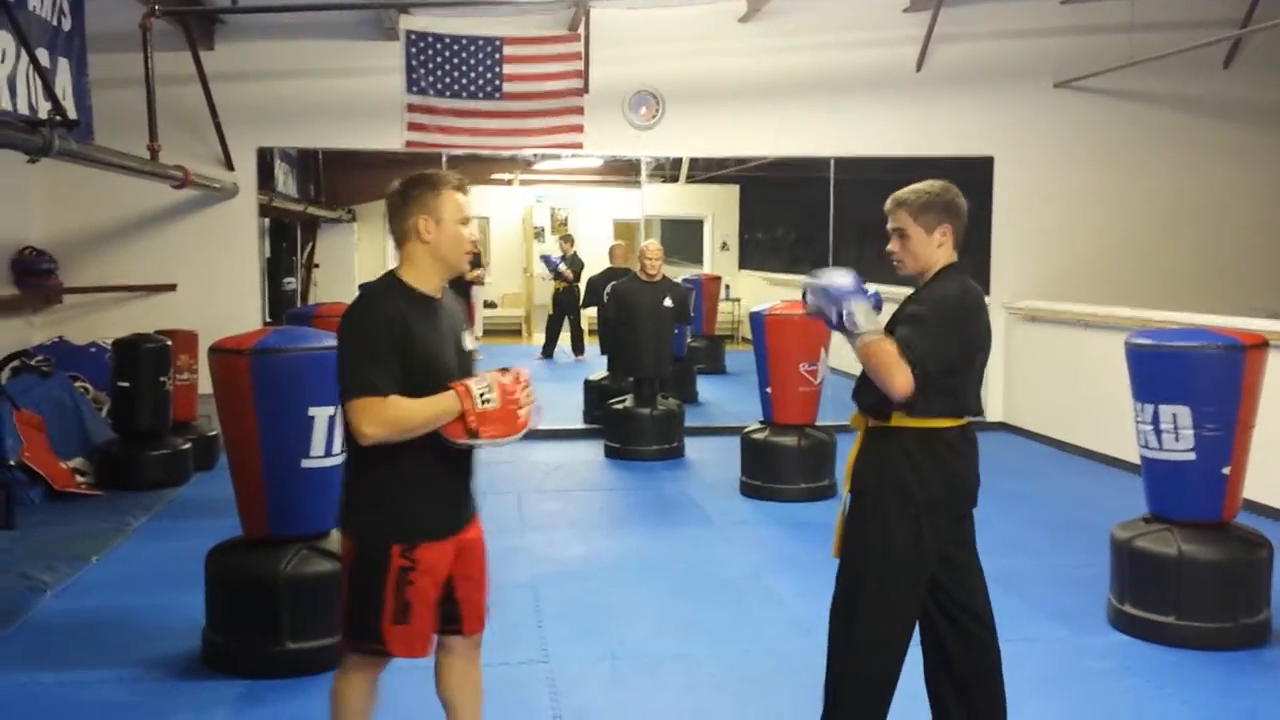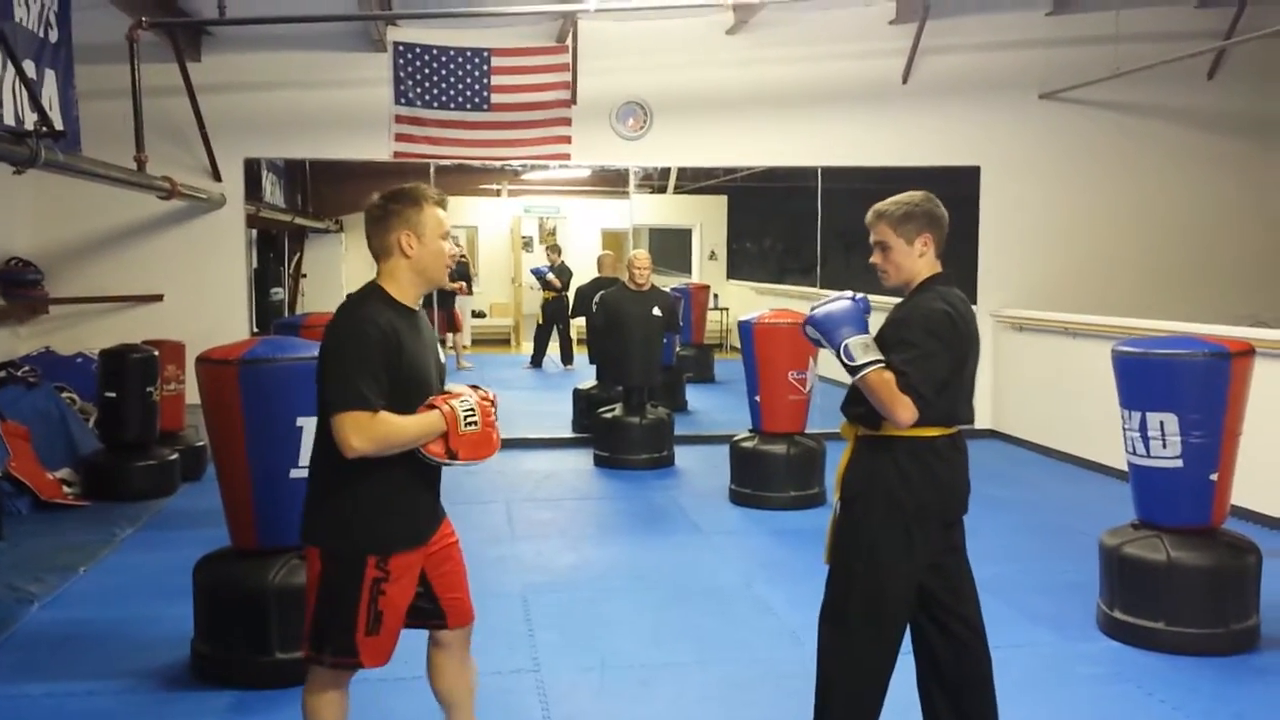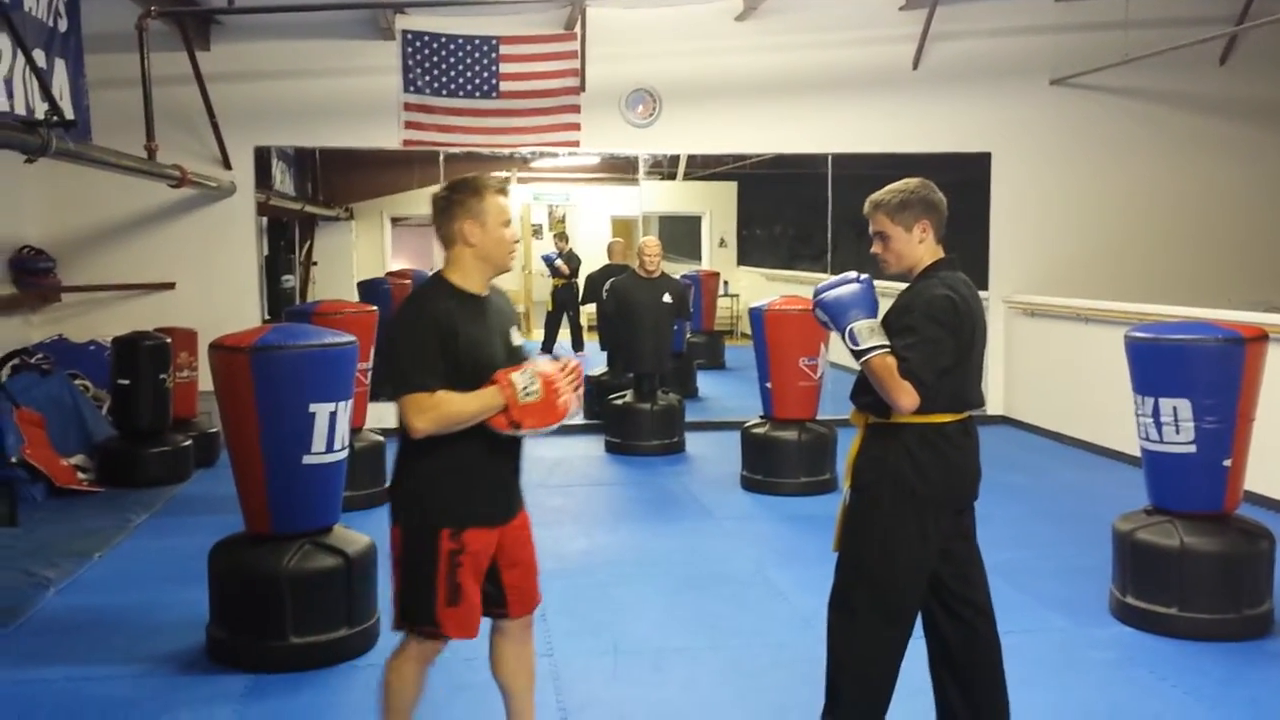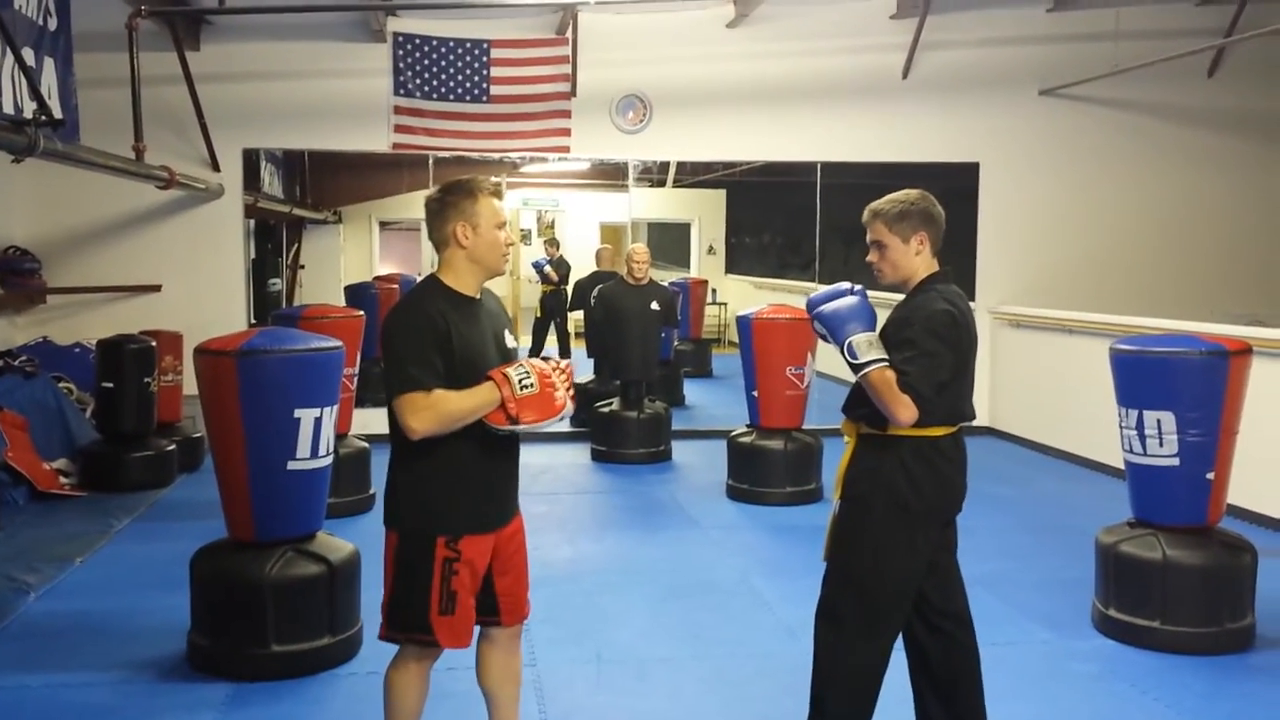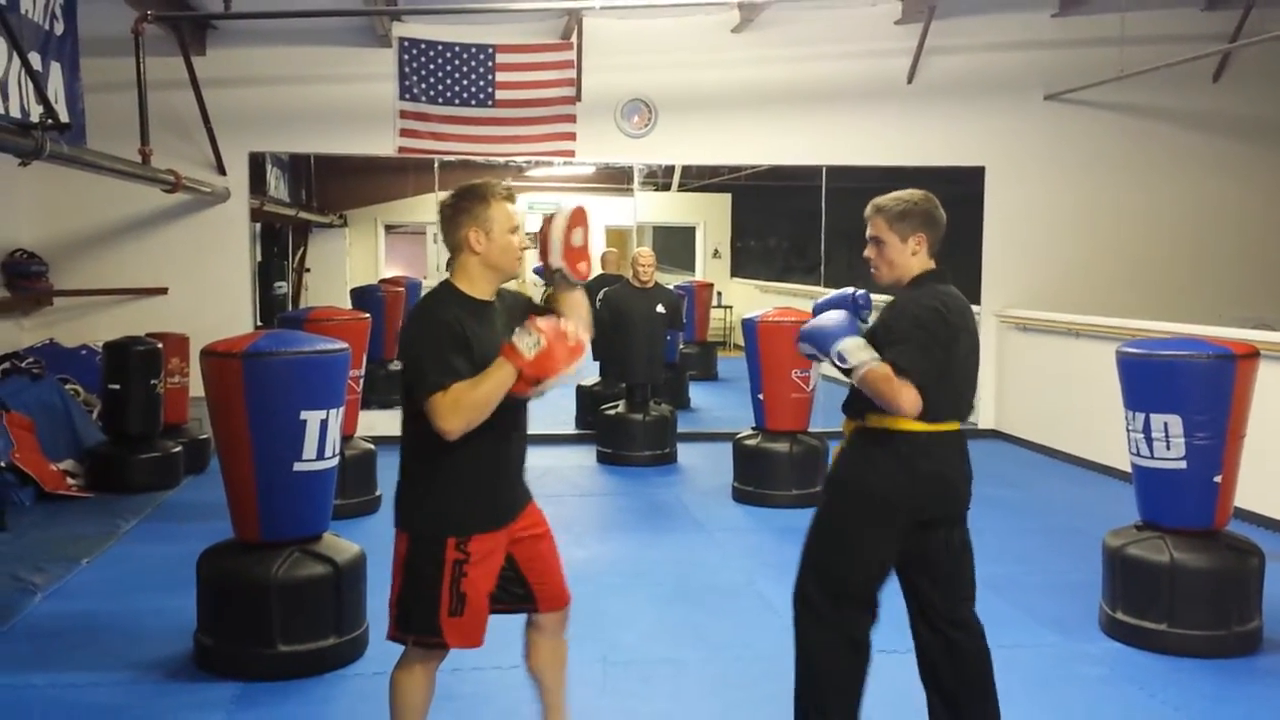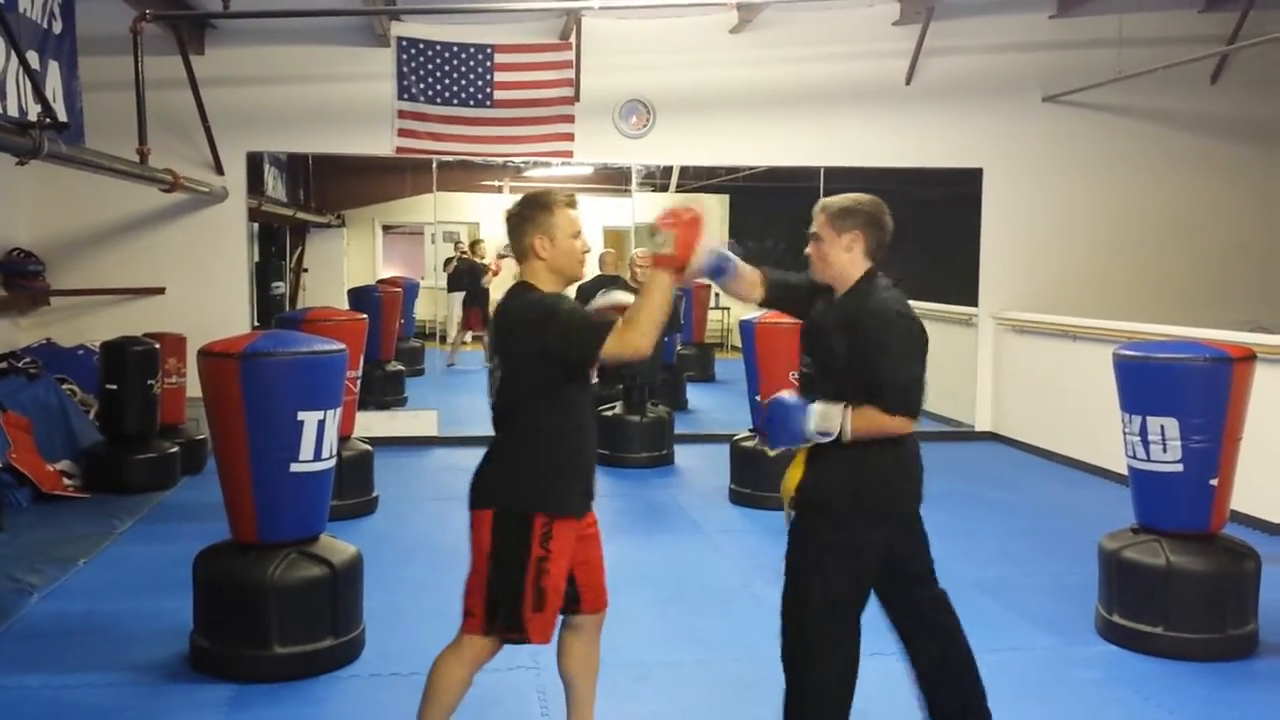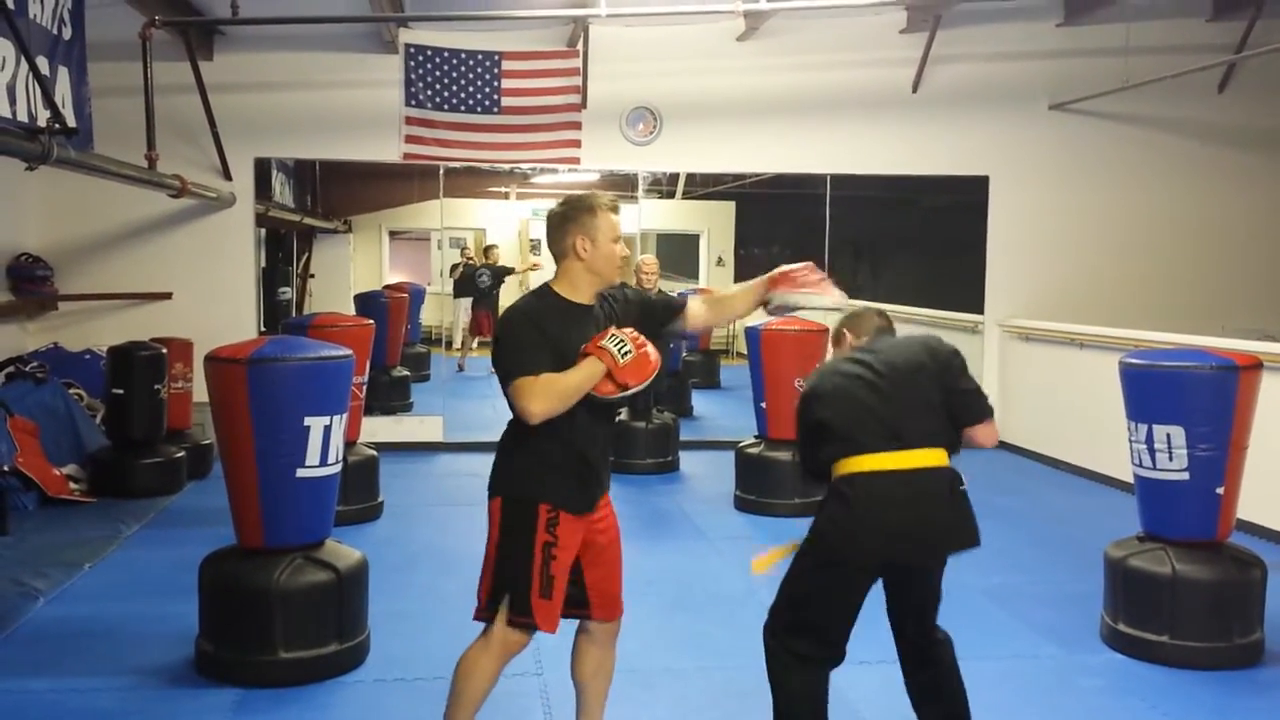
dt=0.4s
person 1, frame 1
left shoulder: (450, 306)
right shoulder: (376, 313)
right elbow: (371, 422)
left wrist: (506, 394)
right wrist: (464, 401)
left hip: (454, 511)
right hip: (394, 522)
left knee: (463, 636)
right knee: (369, 651)
person 1, frame 2
left shoulder: (413, 315)
right shoulder: (362, 325)
right elbow: (357, 435)
left wrist: (465, 407)
right wrist: (448, 419)
left hip: (423, 520)
right hip: (359, 532)
left knee: (454, 630)
right knee: (336, 664)
person 1, frame 3
left shoulder: (499, 303)
right shoulder: (424, 312)
right elbow: (421, 416)
left wrist: (550, 382)
right wrist: (510, 393)
left hip: (500, 501)
right hip: (439, 510)
left knee: (516, 619)
right knee: (425, 635)
person 1, frame 4
left shoulder: (491, 306)
right shoulder: (418, 315)
right elbow: (419, 417)
left wrist: (544, 387)
right wrist: (504, 386)
left hip: (498, 509)
right hip: (436, 519)
left knee: (505, 628)
right knee: (421, 645)
person 1, frame 5
left shoulder: (511, 304)
right shoulder: (434, 320)
left elbow: (573, 336)
right elbow: (452, 417)
left wrist: (565, 272)
right wrist: (516, 357)
left hip: (510, 502)
right hip: (446, 517)
left knee: (550, 611)
right knee: (428, 646)
person 1, frame 6
left shoulder: (552, 308)
right shoulder: (530, 312)
right elbow: (634, 342)
left wrist: (611, 315)
right wrist: (669, 265)
left hip: (564, 496)
right hip: (524, 501)
left knee: (587, 615)
right knee: (483, 634)
person 1, frame 7
left shoulder: (618, 305)
right shoulder: (526, 318)
left elbow: (707, 312)
right elbow: (536, 404)
left wrist: (771, 286)
right wrist: (601, 358)
left hip: (588, 496)
right hip: (536, 497)
left knee: (601, 621)
right knee: (509, 630)
person 2, frame 1
left shoulder: (946, 302)
right shoulder: (955, 296)
left elbow: (898, 381)
right elbow: (908, 365)
left wrist: (854, 316)
right wrist: (856, 316)
left hip: (911, 466)
right hip: (938, 462)
left knee: (869, 609)
right knee: (954, 601)
person 2, frame 2
left shoulder: (928, 315)
right shoulder: (945, 305)
left elbow: (901, 408)
left wrist: (853, 343)
right wrist: (850, 335)
left hip: (899, 478)
right hip: (930, 473)
left knee: (858, 619)
right knee: (945, 612)
person 2, frame 3
left shoulder: (932, 300)
right shoulder: (952, 289)
left elbow: (904, 393)
left wrist: (859, 327)
right wrist: (860, 319)
left hip: (909, 465)
right hip: (941, 459)
left knee: (866, 606)
right knee: (956, 598)
person 2, frame 4
left shoulder: (932, 313)
right shoulder: (939, 302)
left elbow: (902, 407)
right elbow: (905, 385)
left wrist: (857, 339)
right wrist: (853, 328)
left hip: (899, 478)
right hip: (925, 474)
left knee: (854, 616)
right knee: (936, 609)
person 2, frame 5
left shoulder: (916, 309)
right shoulder: (948, 303)
left elbow: (905, 397)
left wrist: (846, 347)
right wrist: (857, 330)
left hip: (887, 468)
right hip: (939, 467)
left knee: (829, 604)
right knee: (947, 609)
person 2, frame 6
left shoulder: (884, 316)
right shoulder: (836, 299)
left elbow: (899, 417)
right elbow: (760, 286)
left wrist: (819, 420)
right wrist: (719, 263)
left hip: (852, 480)
right hip: (877, 474)
left knee: (816, 616)
right knee: (915, 596)
person 2, frame 7
left shoulder: (824, 382)
right shoulder: (934, 353)
left elbow: (814, 467)
right elbow: (984, 435)
left hip: (862, 506)
right hip: (933, 503)
left knee: (795, 638)
right knee: (919, 628)
